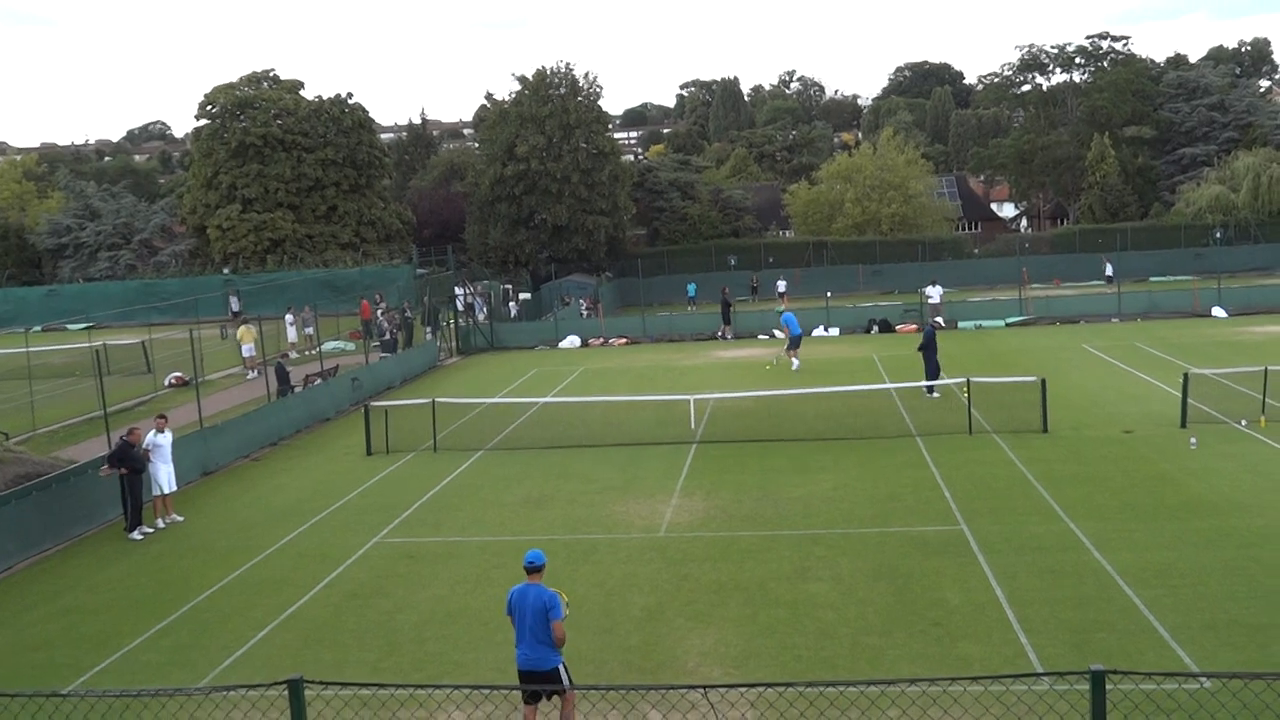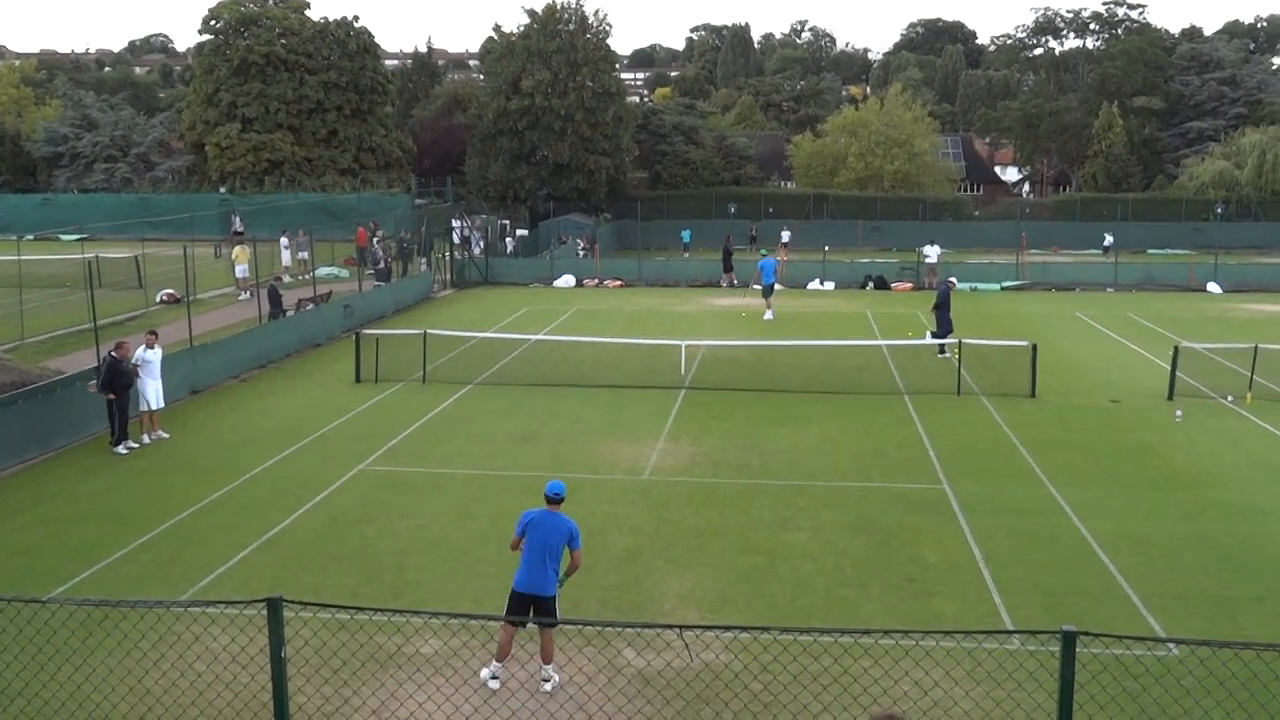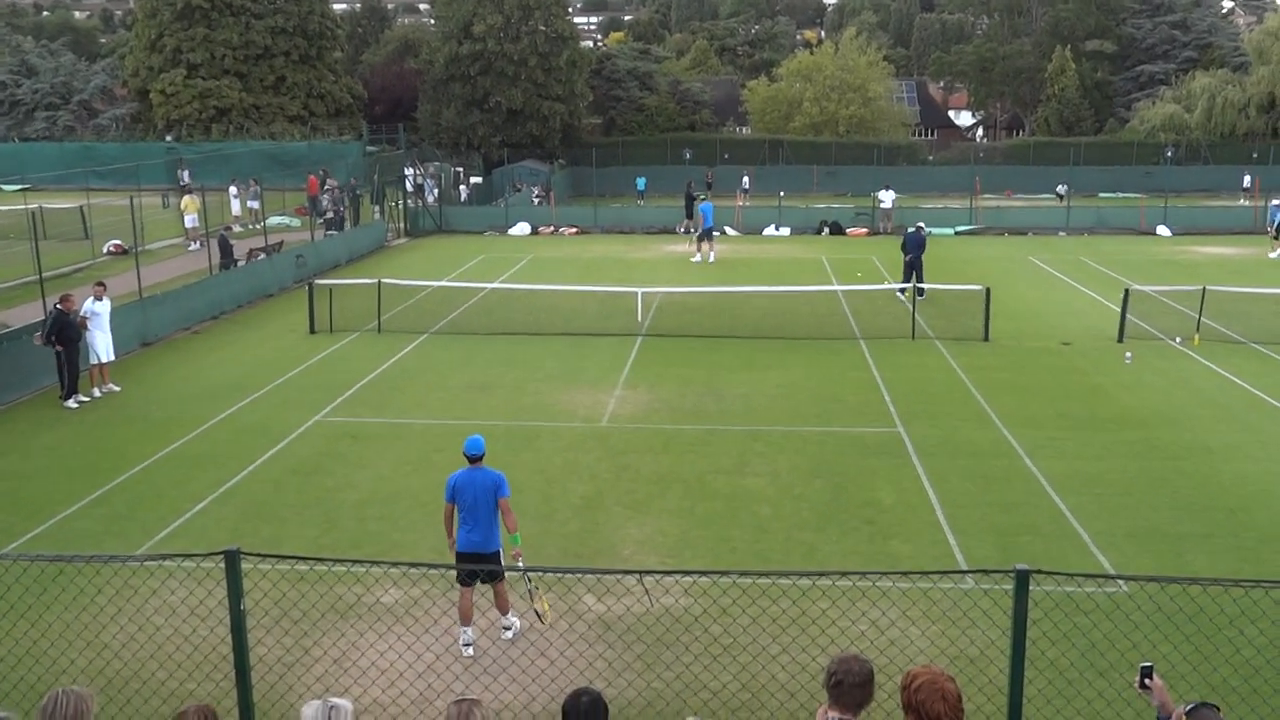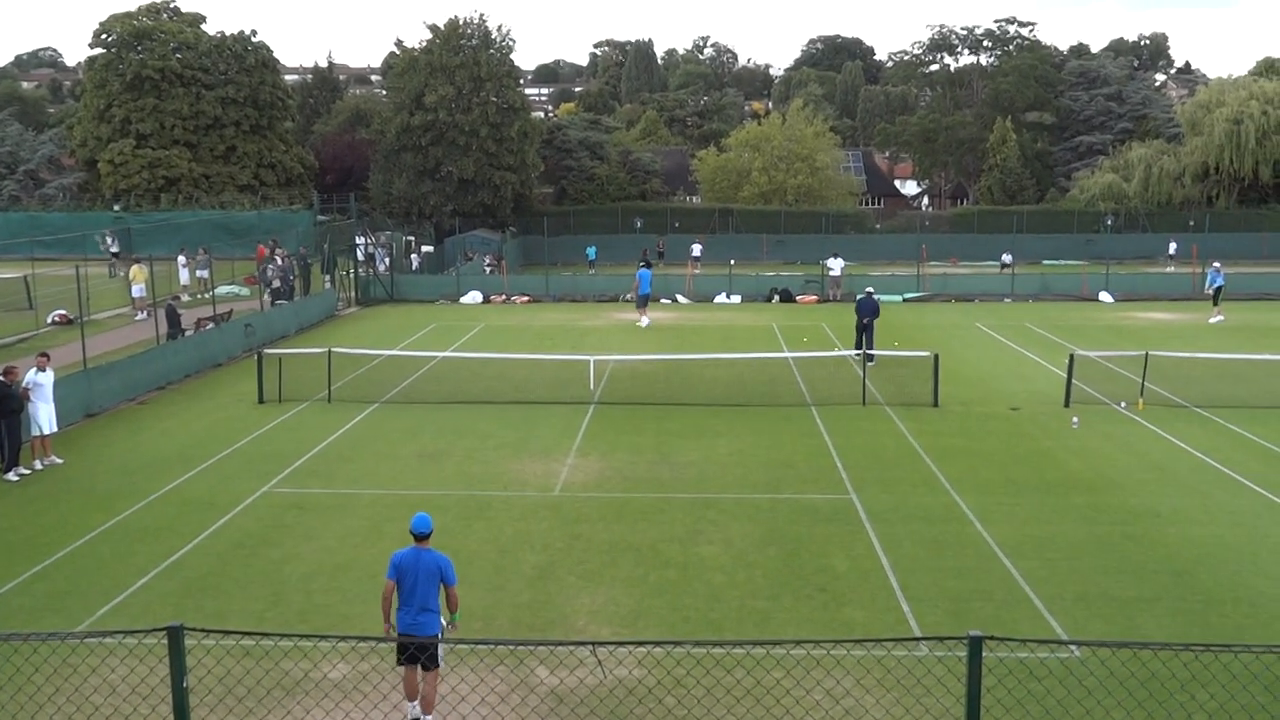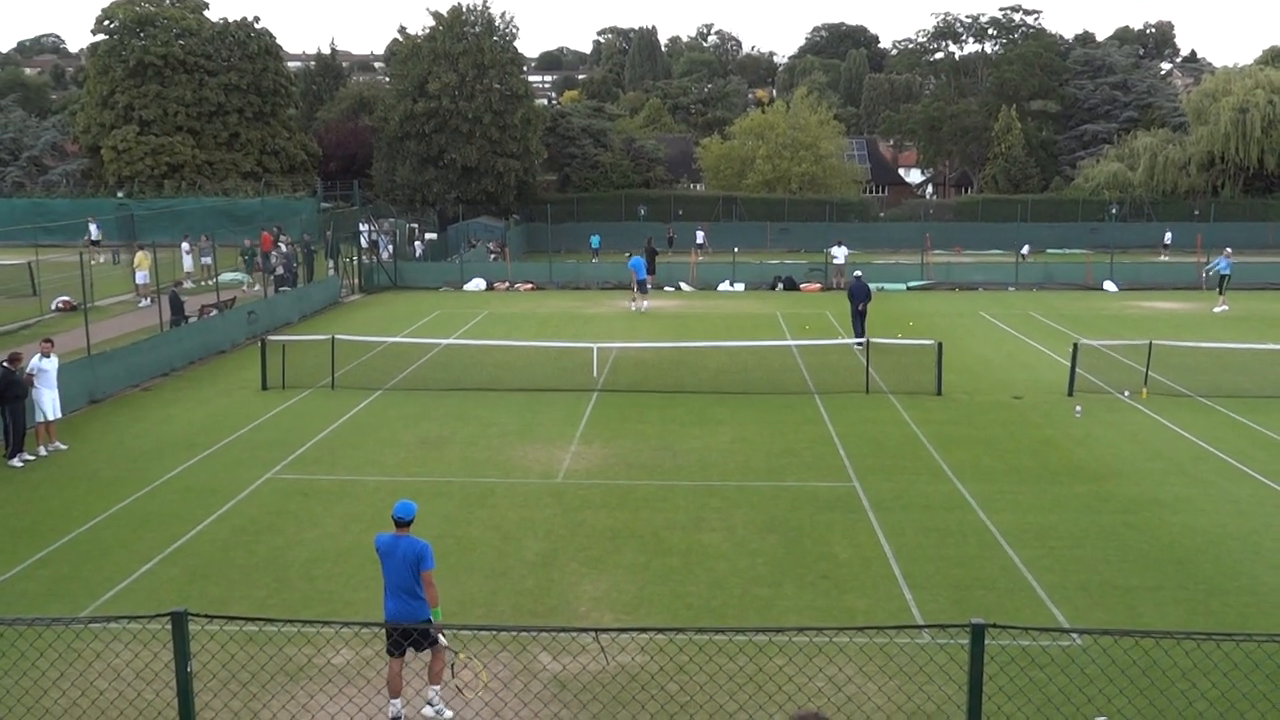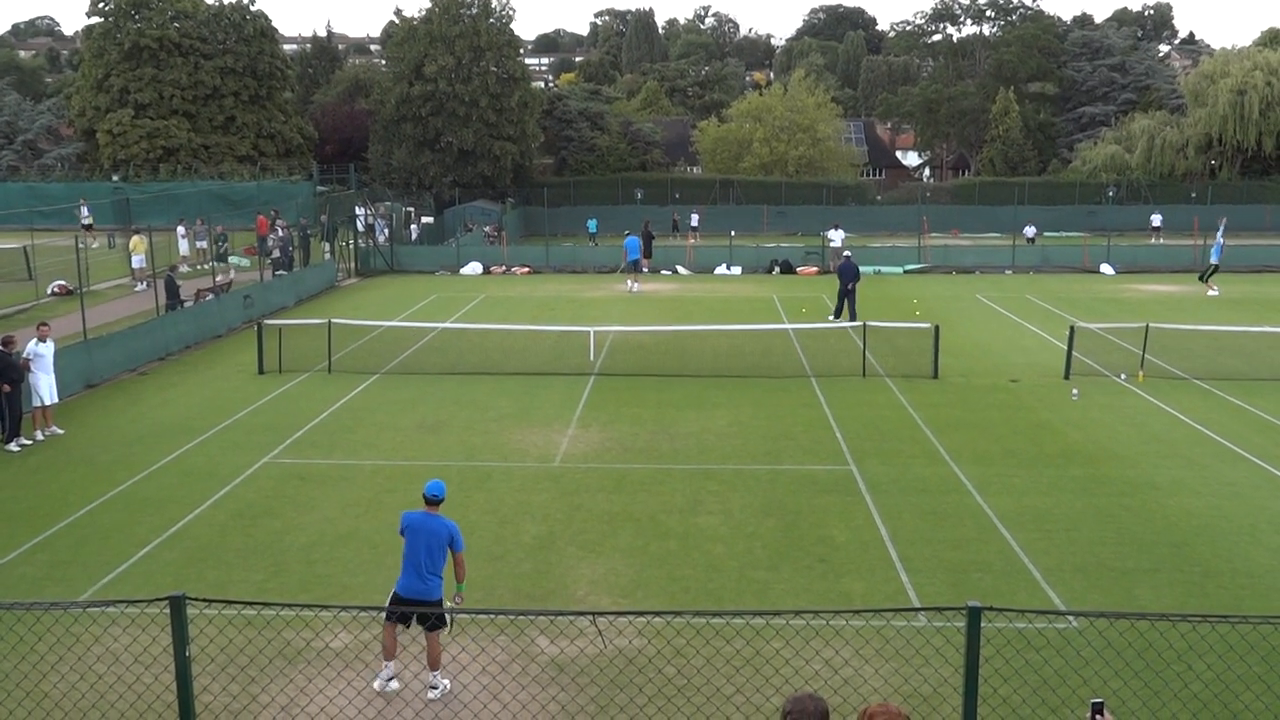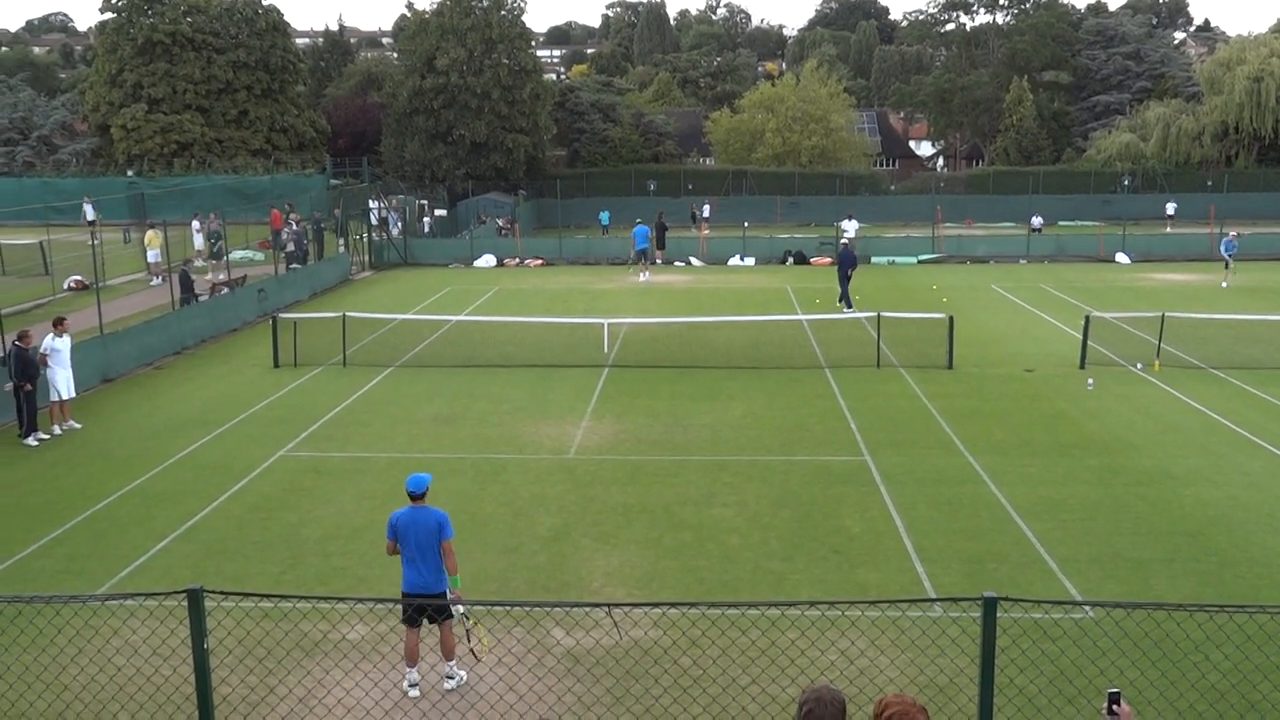
dt=0.7s
person 1, frame 1
left shoulder: (513, 593)
right shoulder: (550, 596)
right elbow: (559, 635)
right wrist: (558, 649)
left hip: (524, 661)
right hip: (549, 661)
right knee: (568, 699)
person 1, frame 2
left shoulder: (528, 517)
right shoulder: (570, 526)
left elbow: (514, 546)
right elbow: (576, 562)
right wrist: (562, 579)
left hip: (522, 585)
right hip: (547, 589)
left knee: (508, 629)
right knee: (547, 633)
left ankle: (495, 674)
right ankle: (547, 677)
person 1, frame 3
left shoulder: (454, 479)
right shoulder: (497, 478)
left elbow: (448, 514)
right elbow: (506, 511)
left wrist: (450, 537)
right wrist: (516, 542)
left hip: (465, 545)
right hip: (490, 545)
left knee: (466, 593)
right knee: (499, 586)
left ankle: (467, 641)
right ankle: (508, 626)
person 1, frame 4
left shoulder: (398, 558)
right shoulder: (442, 561)
left elbow: (387, 594)
right elbow: (451, 596)
left wrist: (386, 621)
right wrist: (453, 618)
left hip: (404, 626)
right hip: (429, 628)
left knee: (410, 670)
right knee: (430, 676)
person 1, frame 5
left shoulder: (380, 542)
right shoulder: (421, 547)
right elbow: (428, 584)
right wrist: (436, 617)
left hip: (393, 616)
right hip: (419, 614)
left knee: (395, 663)
right knee: (439, 651)
person 1, frame 6
left shoulder: (408, 518)
right shoulder: (451, 527)
right elbow: (459, 562)
right wrist: (460, 590)
left hip: (405, 590)
right hip: (432, 593)
left knee: (389, 628)
right knee: (433, 638)
left ankle: (388, 676)
right ankle: (435, 685)
person 1, frame 7
left shoulder: (396, 518)
right shoulder: (440, 517)
left elbow: (390, 550)
right elbow: (448, 553)
right wrist: (455, 584)
left hip: (411, 587)
right hip: (437, 586)
left knee: (412, 633)
right knee: (445, 628)
left ankle: (412, 682)
right ankle: (451, 675)
